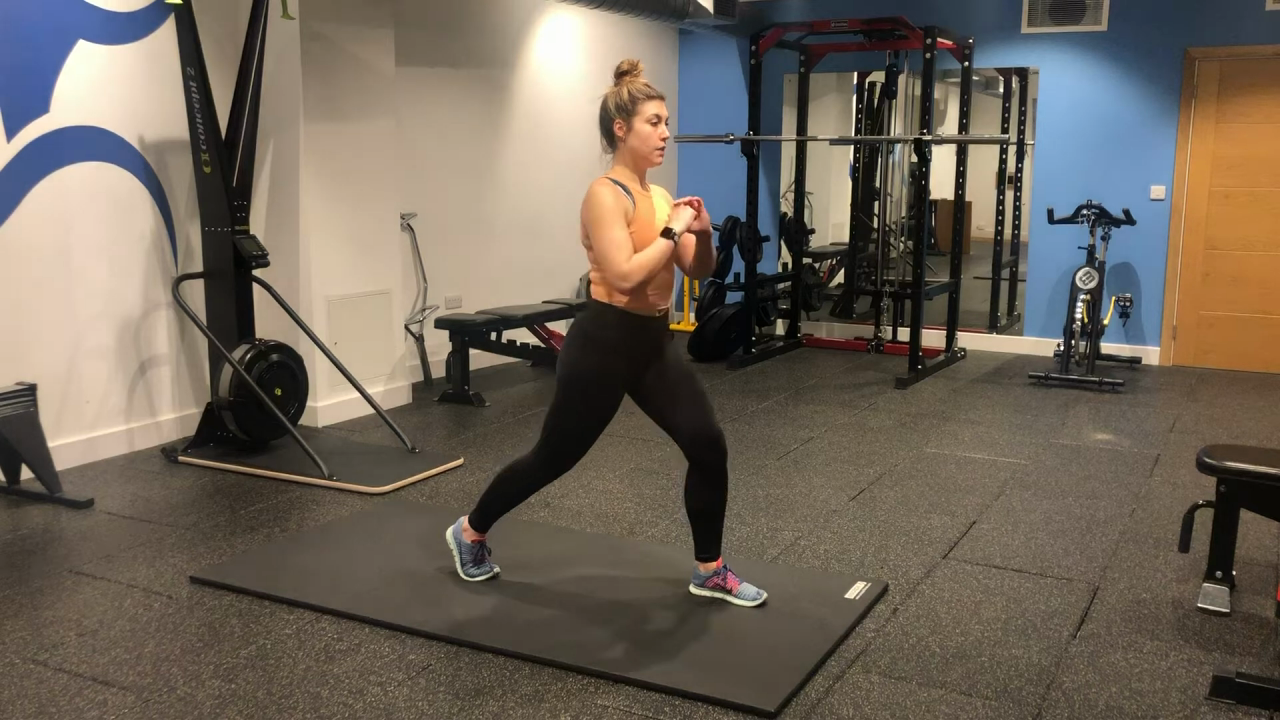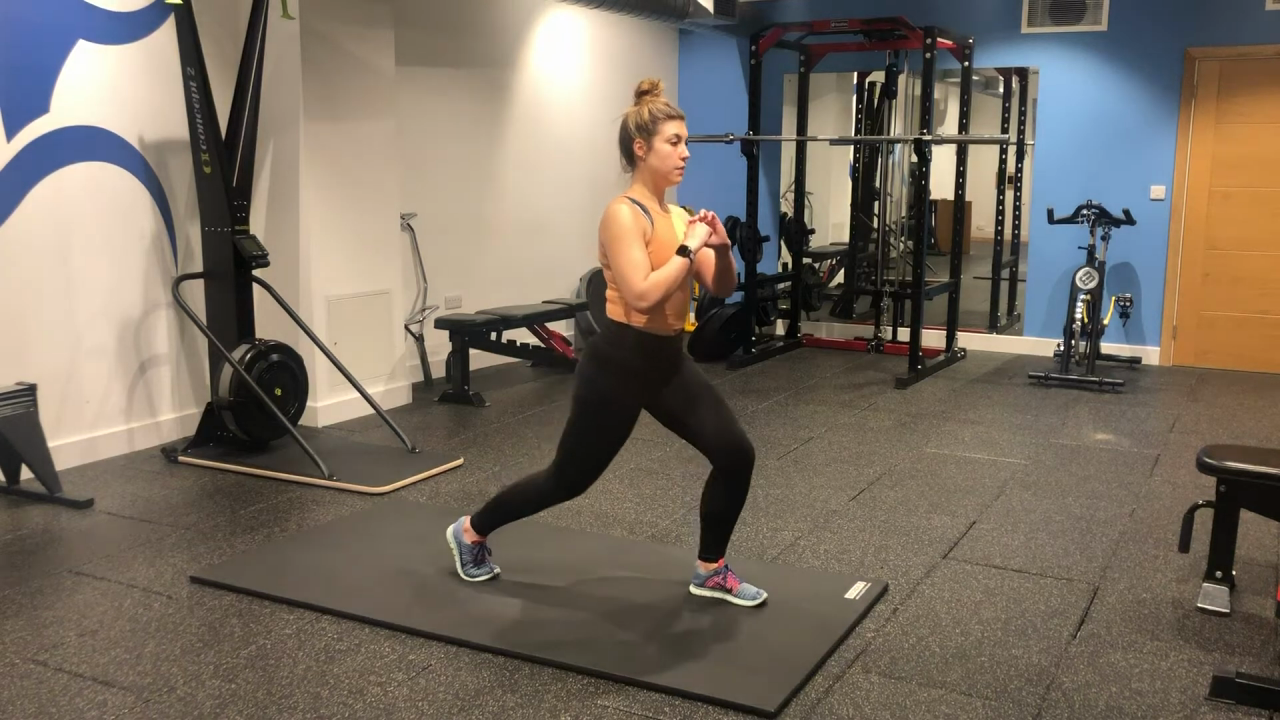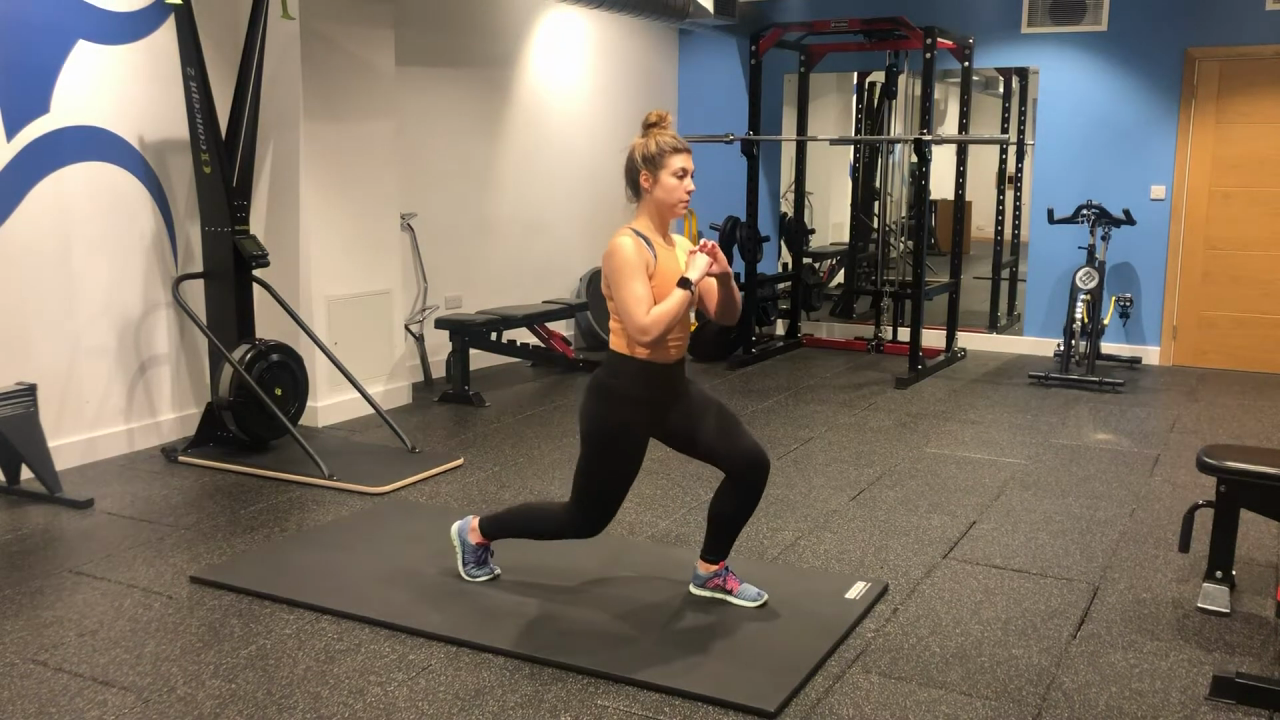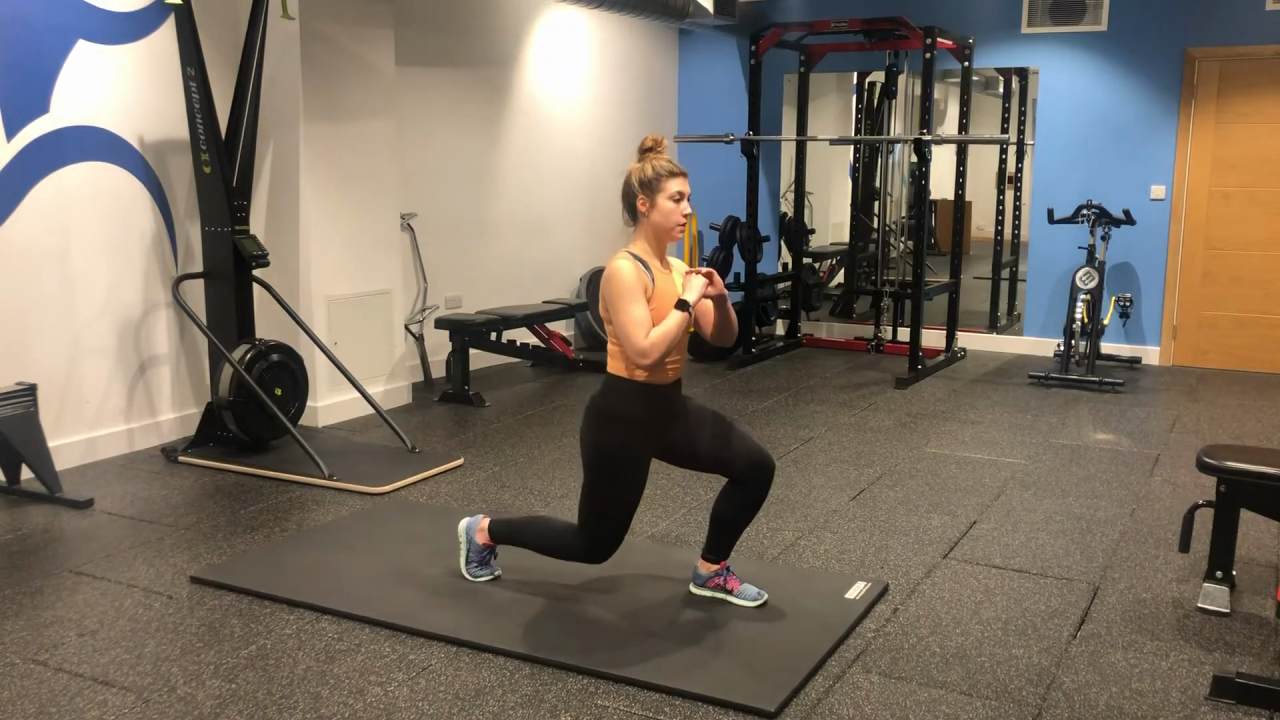
dt=0.5s
person 1, frame 1
left shoulder: (659, 195)
right shoulder: (605, 195)
left elbow: (700, 271)
right elbow: (625, 275)
left wrist: (702, 232)
right wrist: (672, 231)
left hip: (653, 343)
right hip: (603, 343)
left knee: (708, 447)
right knee: (553, 458)
left ankle: (709, 571)
right ankle: (470, 532)
person 1, frame 2
left shoulder: (677, 216)
right shoulder: (623, 214)
left elbow: (723, 288)
right elbow: (643, 295)
left wrist: (720, 247)
right wrist: (689, 248)
left hip: (668, 361)
right hip: (618, 362)
left knee: (736, 454)
right knee: (569, 479)
left ankle: (710, 570)
right ankle: (471, 531)
person 1, frame 3
left shoulder: (680, 245)
right shoulder: (626, 247)
left elbow: (727, 317)
right elbow: (645, 328)
left wrist: (723, 276)
right wrist: (689, 280)
left hip: (671, 387)
right hip: (623, 392)
left knee: (751, 463)
right knee: (587, 516)
left ankle: (710, 572)
right ankle: (476, 531)
person 1, frame 4
left shoulder: (675, 267)
right shoulder: (624, 271)
left elbow: (723, 338)
right elbow: (644, 352)
left wrist: (718, 298)
right wrist: (687, 301)
left hip: (669, 406)
right hip: (621, 414)
left knee: (756, 466)
right knee: (595, 543)
left ankle: (711, 571)
right ankle: (483, 532)
